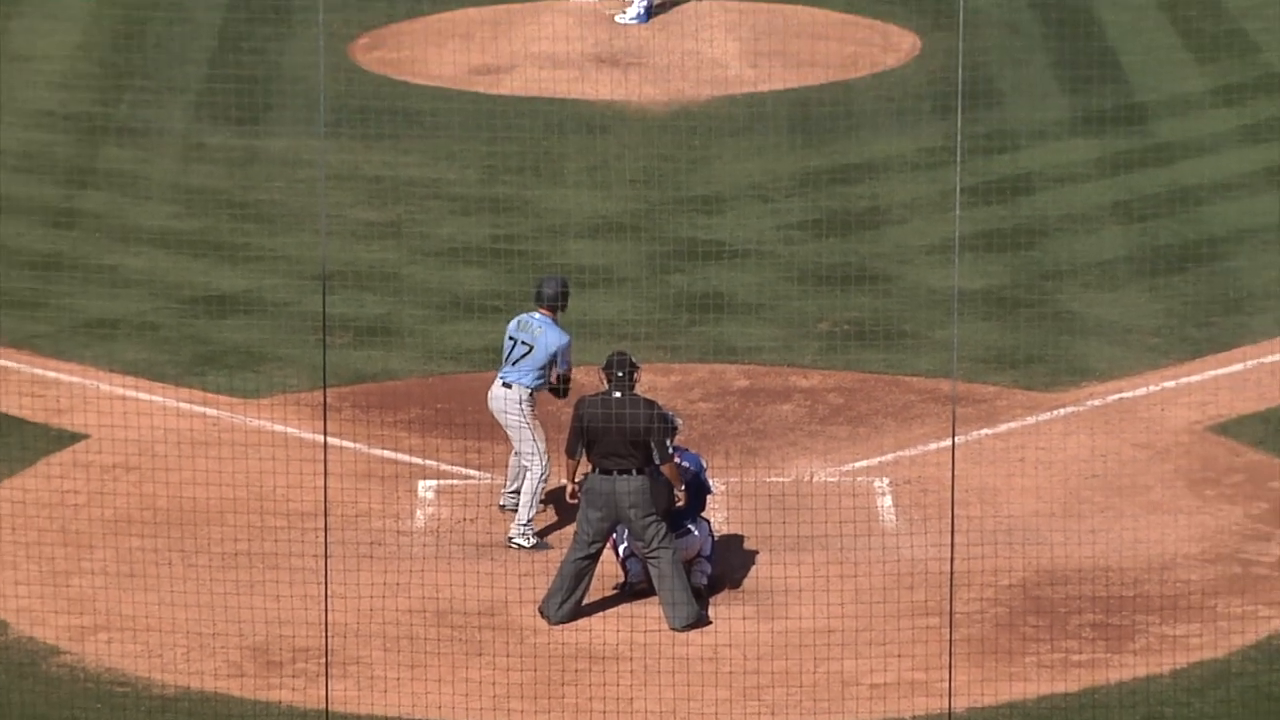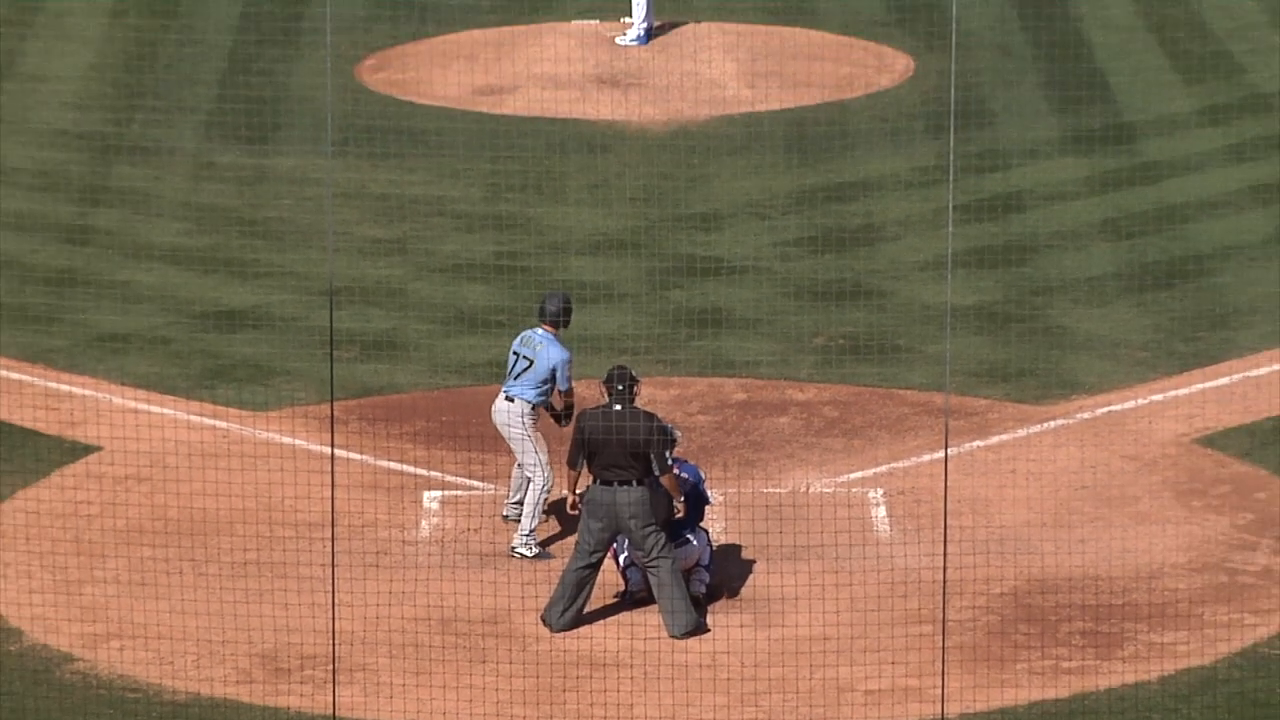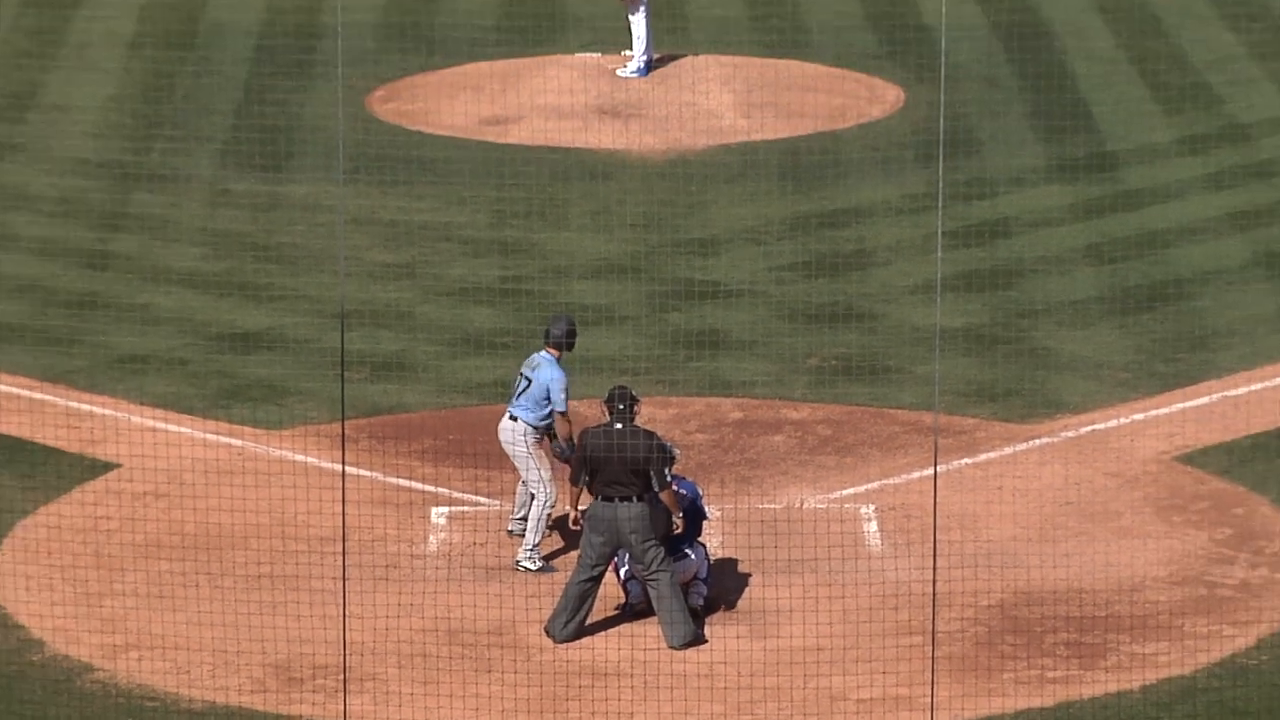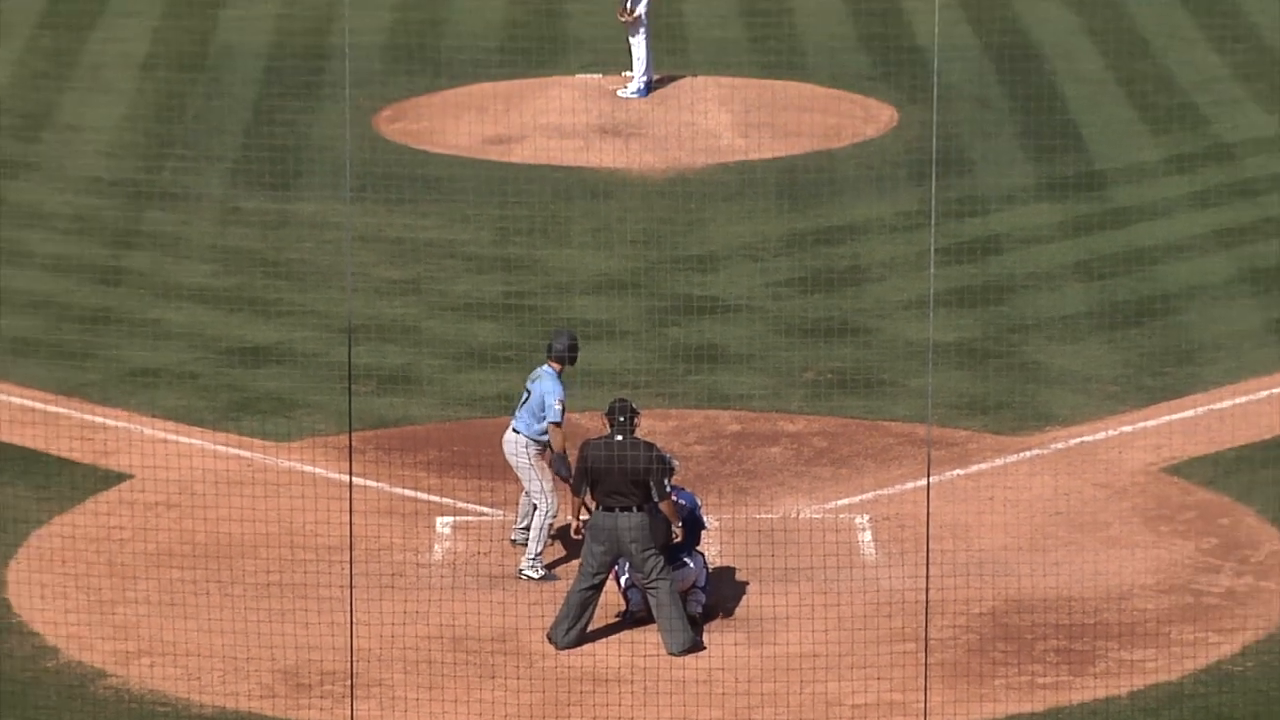
dt=0.1s
person 1, frame 1
left shoulder: (585, 406)
right shoulder: (651, 410)
left elbow: (574, 452)
right elbow: (664, 459)
left wrist: (570, 481)
right wrist: (678, 487)
left hip: (598, 486)
right hip: (638, 487)
left knee: (582, 550)
right knee: (660, 551)
left ankle: (557, 609)
right ankle: (684, 615)
person 1, frame 2
left shoulder: (586, 419)
right shoulder: (651, 422)
left elbow: (575, 463)
right elbow: (663, 471)
left wrist: (571, 492)
right wrist: (678, 499)
left hip: (599, 497)
right hip: (638, 498)
left knee: (583, 559)
right knee: (660, 561)
left ankle: (558, 617)
right ankle: (683, 623)
person 1, frame 3
left shoulder: (588, 437)
right shoulder: (650, 441)
left elbow: (577, 480)
right elbow: (662, 487)
left wrist: (573, 508)
right wrist: (676, 514)
left hip: (601, 512)
right hip: (638, 513)
left knee: (585, 572)
right knee: (659, 574)
left ankle: (561, 628)
right ankle: (681, 634)
person 1, frame 4
left shoulder: (589, 449)
right shoulder: (650, 452)
left elbow: (579, 491)
right elbow: (662, 497)
left wrist: (575, 518)
right wrist: (676, 524)
left hip: (602, 522)
right hip: (638, 523)
left knee: (586, 581)
right knee: (659, 582)
person 2, frame 1
left shoulder: (517, 321)
right shoulder: (559, 337)
right elbow: (563, 376)
left wrist: (549, 382)
right wrist: (559, 385)
left hip: (498, 391)
right hip: (517, 399)
left knee: (522, 448)
right knee: (538, 464)
left ankle: (511, 498)
right ankle: (521, 532)
person 2, frame 2
left shoulder: (524, 337)
right shoulder: (559, 353)
right elbow: (564, 394)
left wrist: (550, 406)
right wrist: (565, 414)
left hip: (503, 405)
right hip: (519, 414)
left knee: (526, 460)
right knee: (542, 477)
left ankle: (513, 508)
person 2, frame 3
left shoulder: (532, 360)
right shoulder: (556, 374)
right elbow: (562, 417)
left wrist: (552, 438)
right wrist: (567, 446)
left hip: (509, 425)
right hip: (523, 434)
left knee: (529, 478)
right knee: (545, 493)
left ankle: (518, 524)
person 2, frame 4
left shoulder: (540, 374)
right shoulder: (553, 386)
right elbow: (553, 429)
left wrist: (556, 459)
right wrist: (563, 462)
left hip: (516, 439)
right hip: (525, 446)
left knee: (533, 489)
